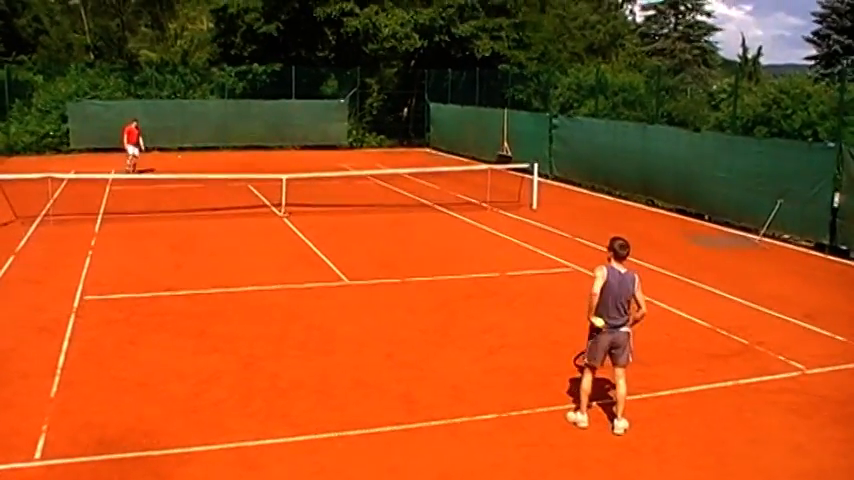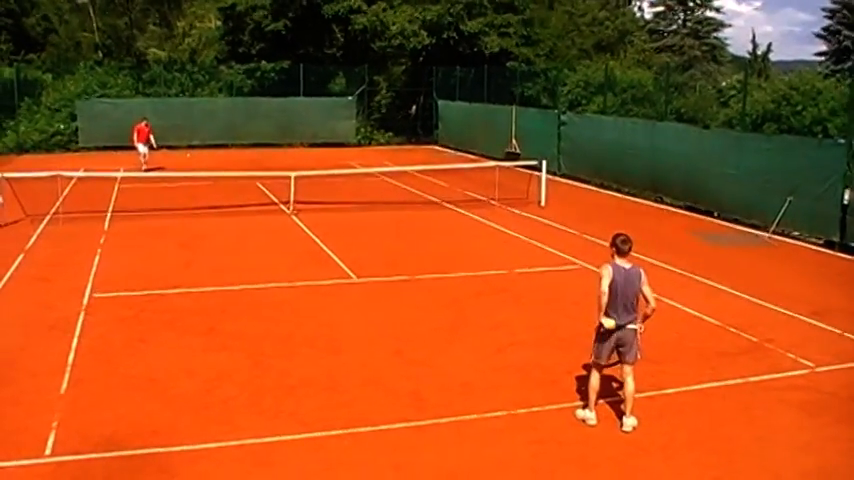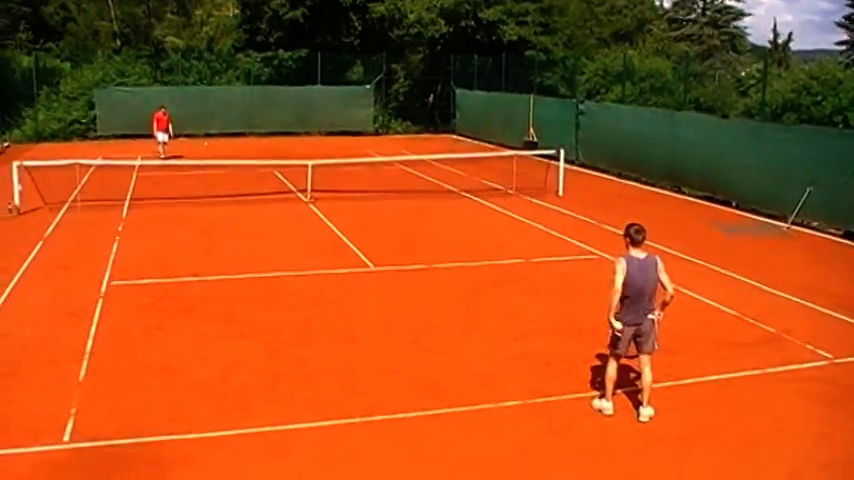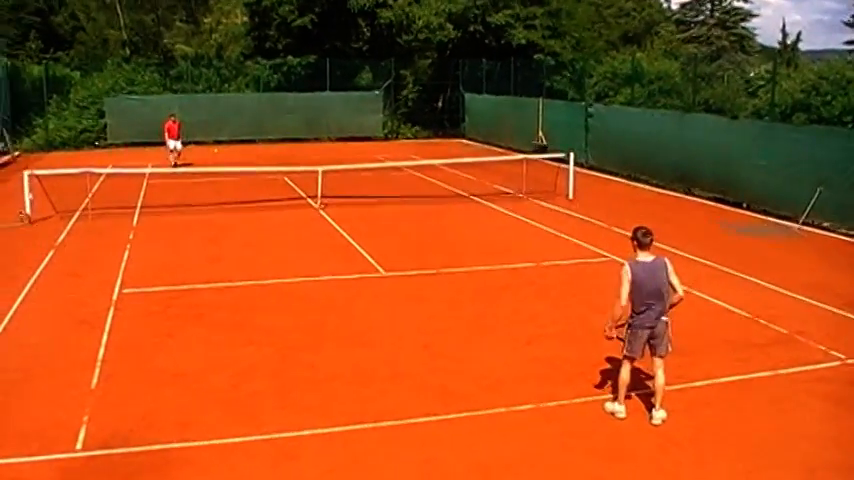
dt=0.2s
person 1, frame 1
left shoulder: (602, 271)
right shoulder: (634, 278)
left elbow: (595, 292)
right elbow: (642, 310)
left wrist: (591, 315)
left hip: (601, 332)
right hip: (622, 333)
left knee: (588, 372)
right knee: (620, 377)
left ankle: (582, 415)
right ankle: (620, 421)
person 1, frame 2
left shoulder: (608, 269)
right shoulder: (639, 273)
left elbow: (604, 291)
right elbow: (652, 305)
left wrist: (600, 316)
right wrist: (641, 322)
left hip: (608, 330)
right hip: (629, 330)
left knee: (596, 370)
right knee: (628, 375)
left ankle: (590, 412)
right ankle: (628, 418)
person 1, frame 3
left shoulder: (622, 262)
right shoulder: (656, 261)
left elbow: (617, 291)
right elbow: (670, 292)
left wrist: (612, 318)
right wrist: (660, 310)
left hip: (625, 321)
right hip: (647, 320)
left knee: (613, 360)
right knee: (645, 365)
left ankle: (607, 402)
right ankle: (645, 408)
person 1, frame 4
left shoulder: (629, 268)
right shoulder: (664, 263)
left elbow: (622, 304)
right elbow: (679, 294)
left wrist: (611, 326)
left hip: (638, 324)
right hip: (660, 323)
left knee: (627, 364)
right knee: (659, 368)
left ankle: (619, 405)
right ankle: (658, 411)
